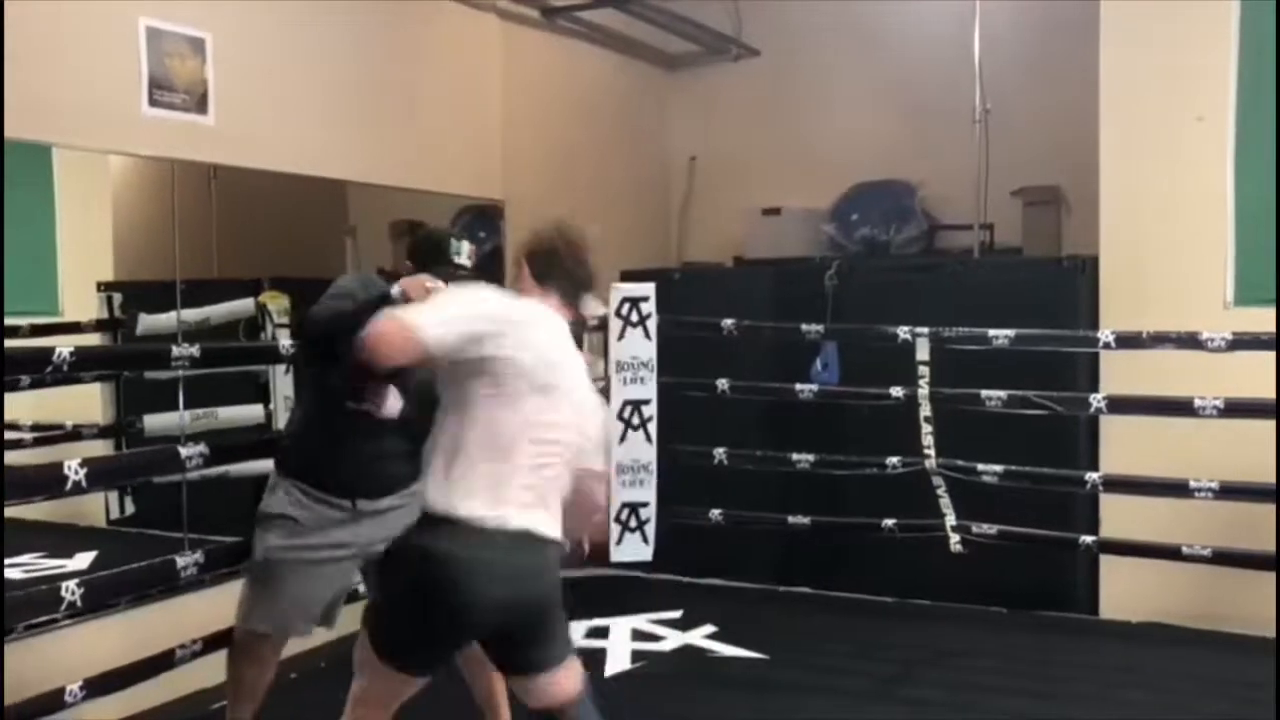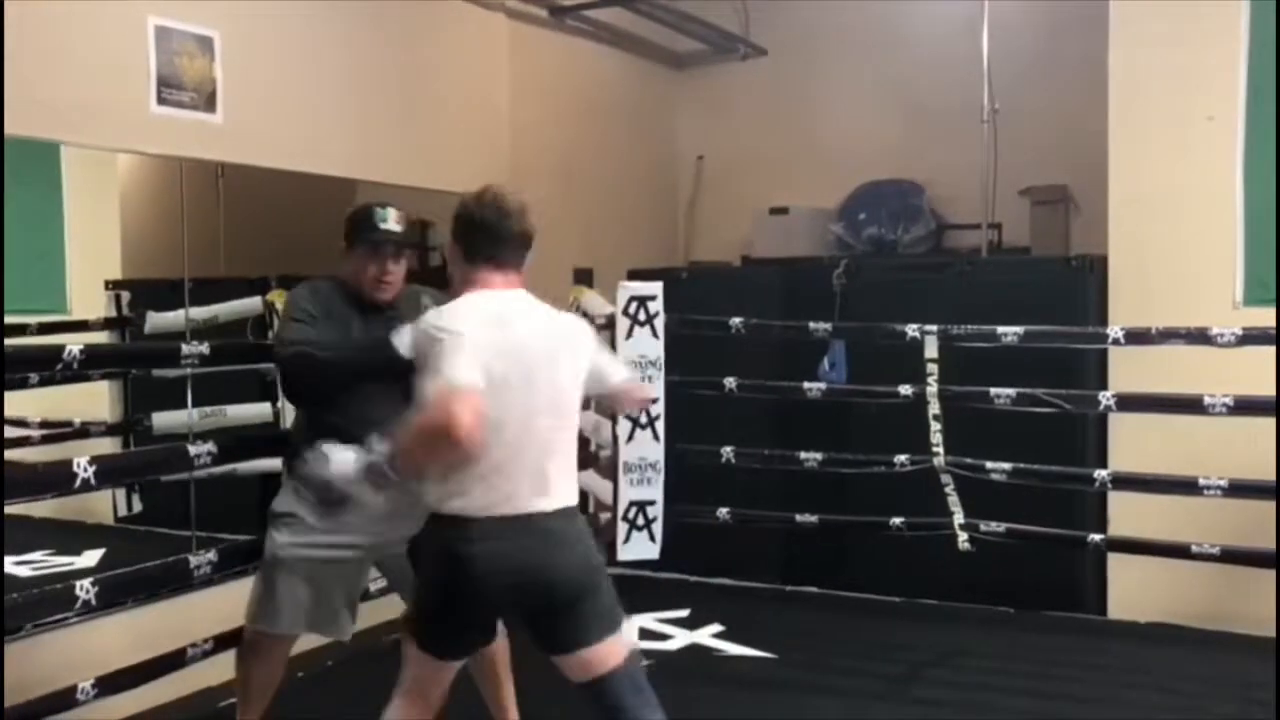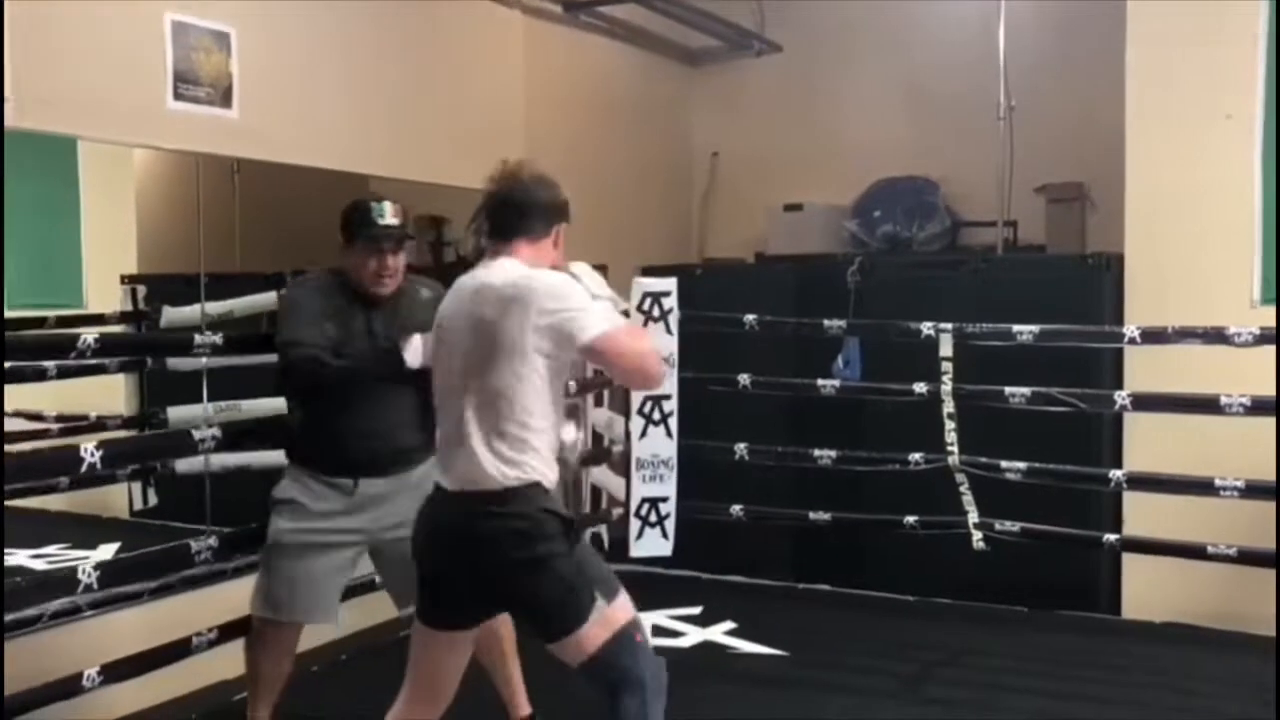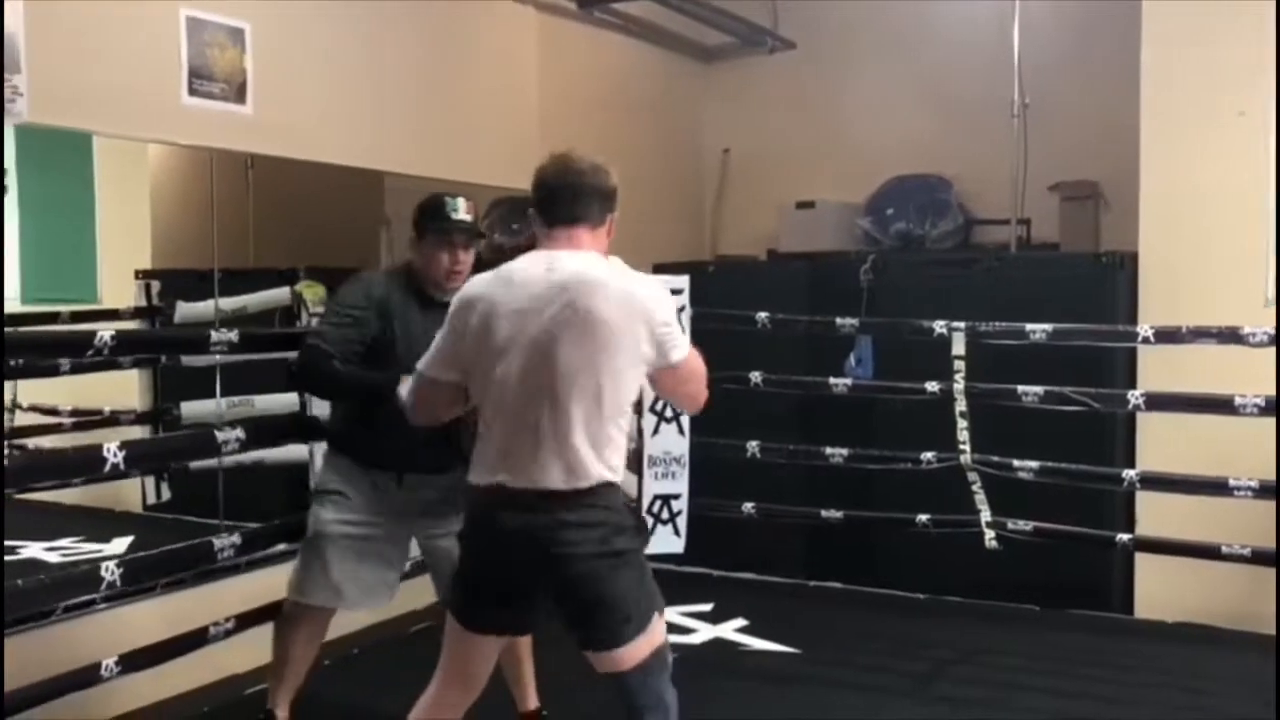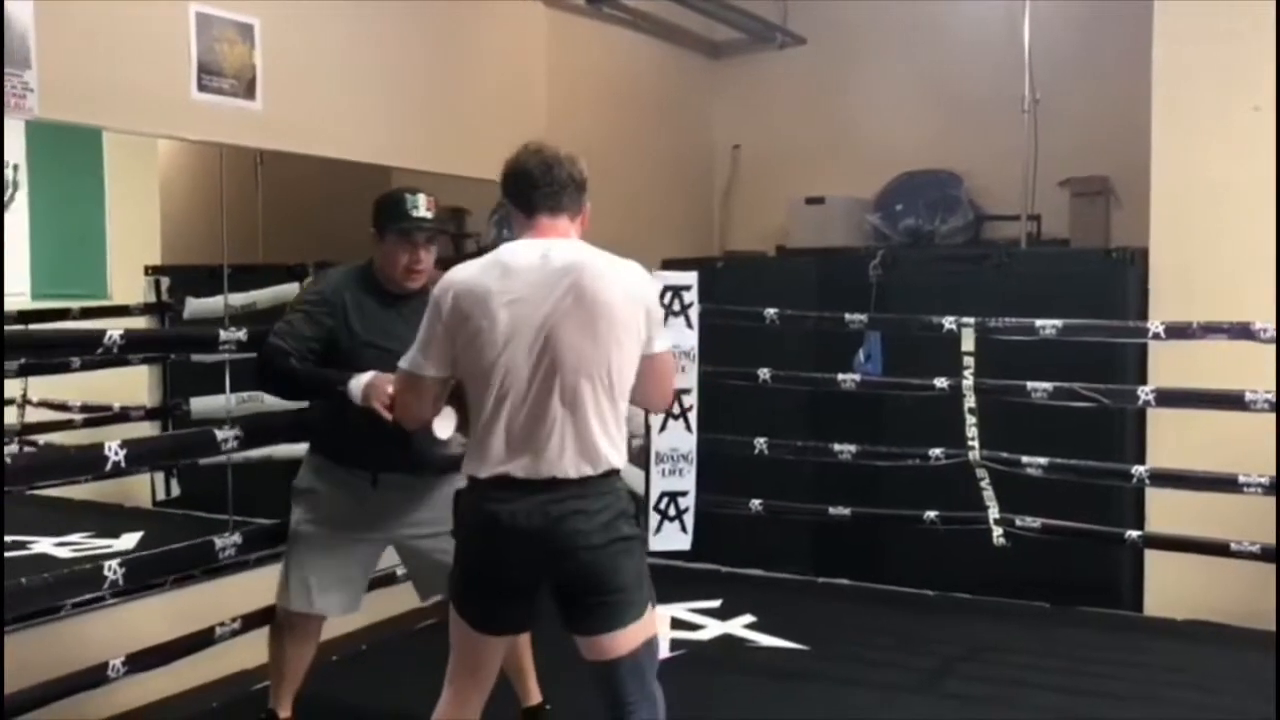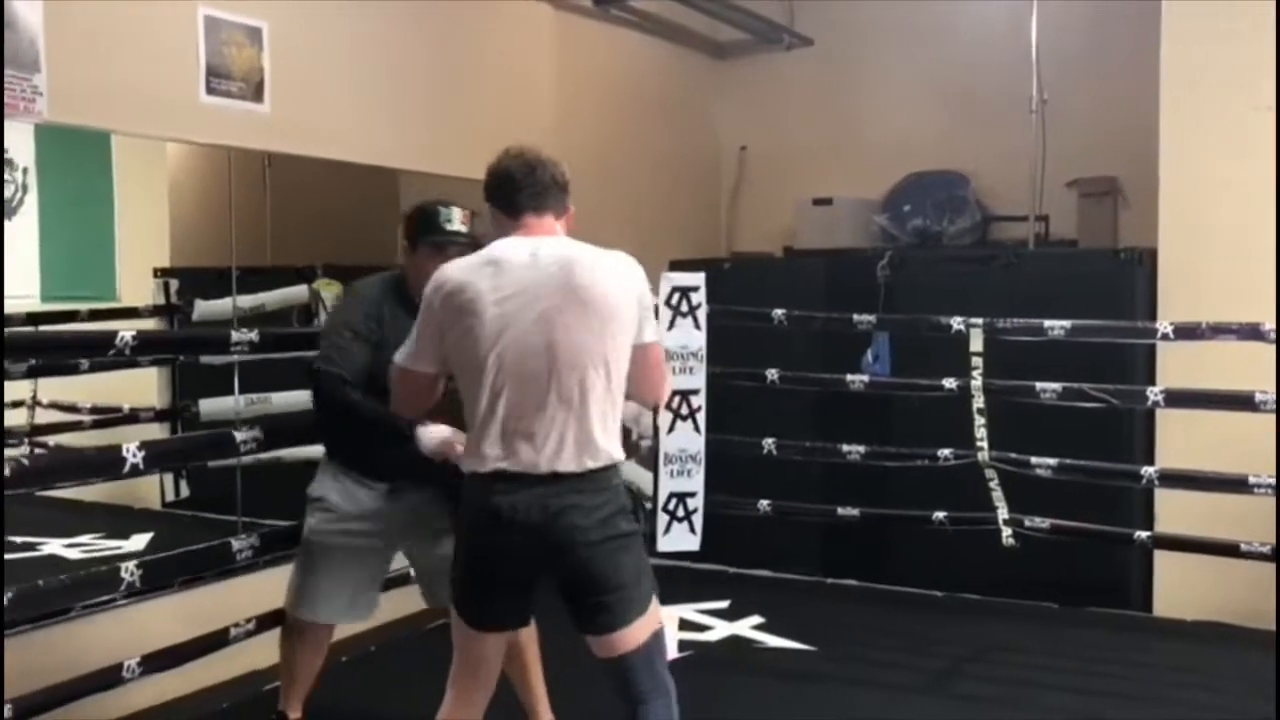
dt=0.3s
person 1, frame 1
left shoulder: (487, 309)
right shoulder: (582, 391)
left elbow: (380, 345)
right elbow: (591, 517)
left hip: (447, 555)
right hip: (528, 568)
person 1, frame 2
left shoulder: (449, 325)
right shoulder: (569, 330)
left elbow: (455, 424)
right elbow: (633, 395)
left wrist: (376, 464)
left hip: (462, 546)
right hip: (557, 543)
person 1, frame 3
left shoulder: (458, 299)
right shoulder: (545, 291)
right elbow: (646, 371)
right wrist: (599, 298)
left hip: (448, 520)
right hip: (519, 521)
person 1, frame 4
left shoulder: (479, 296)
right shoulder: (640, 295)
left elbow: (424, 408)
right elbow: (692, 396)
left hip: (498, 518)
right hip: (591, 523)
person 1, frame 5
left shoulder: (461, 286)
right shoulder: (629, 281)
left elbow: (411, 411)
right elbow: (658, 396)
left hip: (497, 510)
right hip: (592, 508)
person 1, frame 6
left shoulder: (454, 282)
right shoulder: (619, 274)
left elbow: (408, 402)
right elbow: (653, 391)
left hip: (495, 507)
right hip: (589, 504)
person 2, frame 1
right shoulder: (360, 293)
right elbow: (315, 337)
left wrist: (402, 407)
right wrist: (392, 298)
left hip: (404, 499)
right hip: (310, 499)
right knee: (259, 629)
person 2, frame 2
left shoulder: (429, 308)
right shoulder: (312, 300)
right elbow: (301, 383)
right wrist: (396, 346)
left hip: (413, 495)
right hip: (320, 500)
right knee: (268, 629)
person 2, frame 3
left shoulder: (430, 298)
right shoulder: (310, 295)
right elbow: (301, 375)
right wrist: (401, 359)
left hip: (412, 479)
right hip: (322, 487)
right knee: (275, 615)
person 2, frame 4
right shoulder: (374, 293)
right elbow: (312, 370)
right wrist: (402, 389)
left hip: (452, 479)
right hip: (362, 478)
right knee: (311, 601)
person 2, frame 5
right shoulder: (334, 293)
right elbow: (272, 368)
right wrist: (351, 386)
left hip: (434, 480)
right hip: (342, 479)
right knee: (300, 606)
person 2, frame 6
right shoulder: (366, 301)
right elbow: (330, 398)
right wrist: (419, 435)
left hip: (442, 484)
right hip: (356, 485)
right knee: (311, 612)
